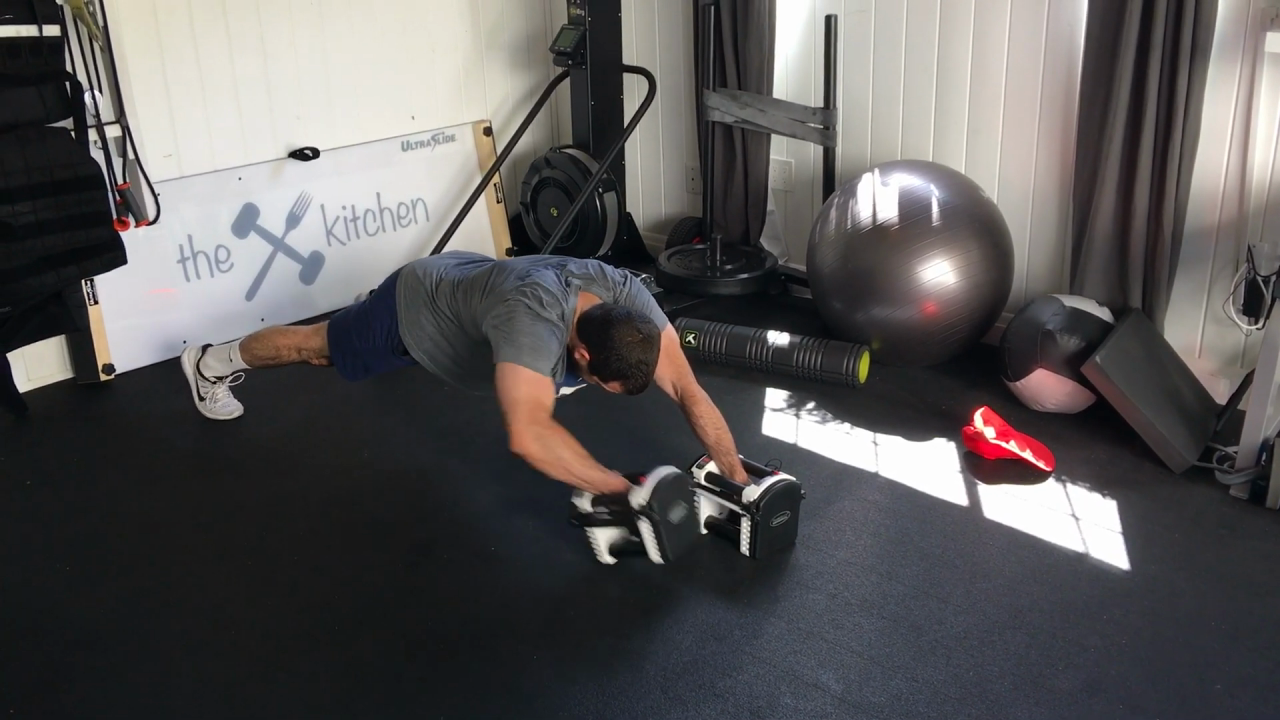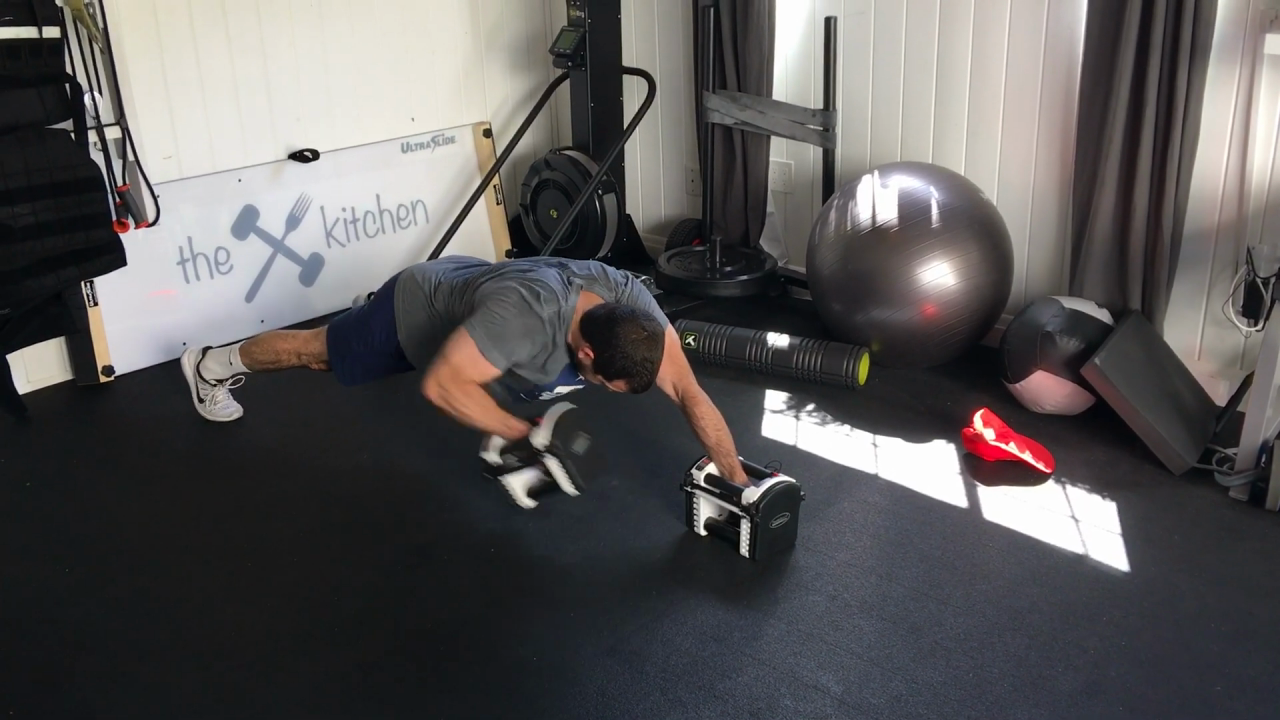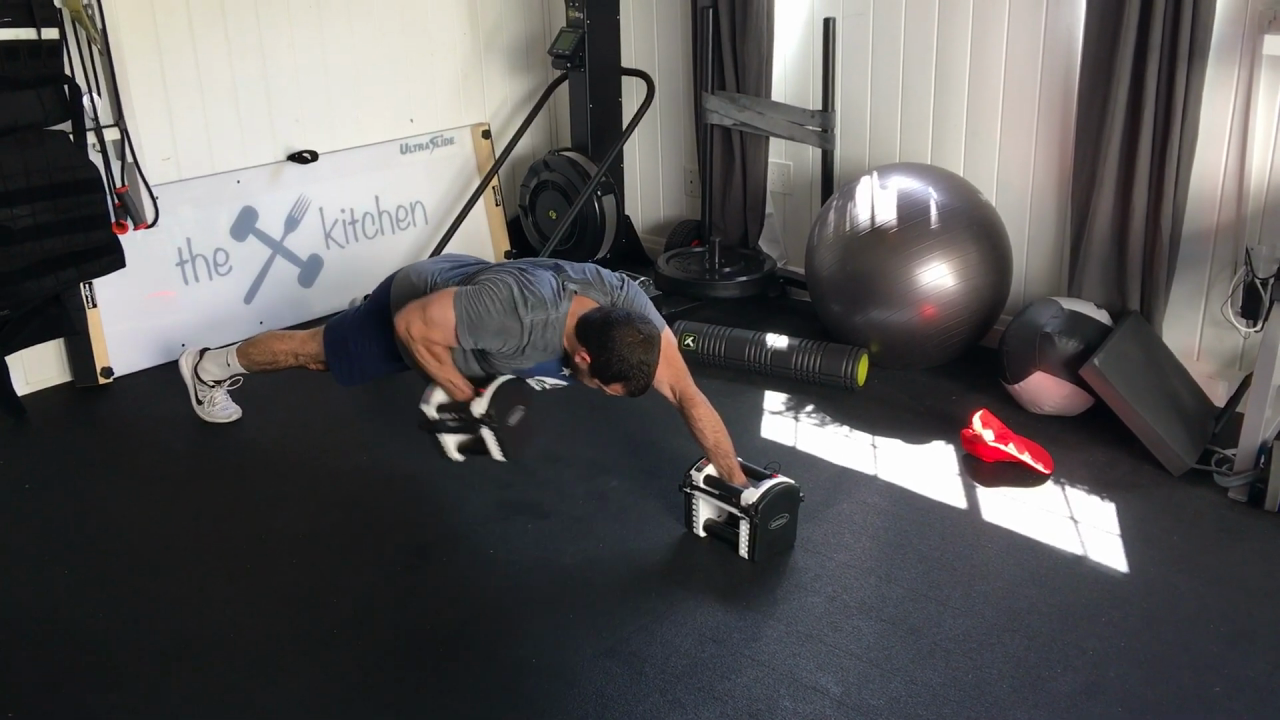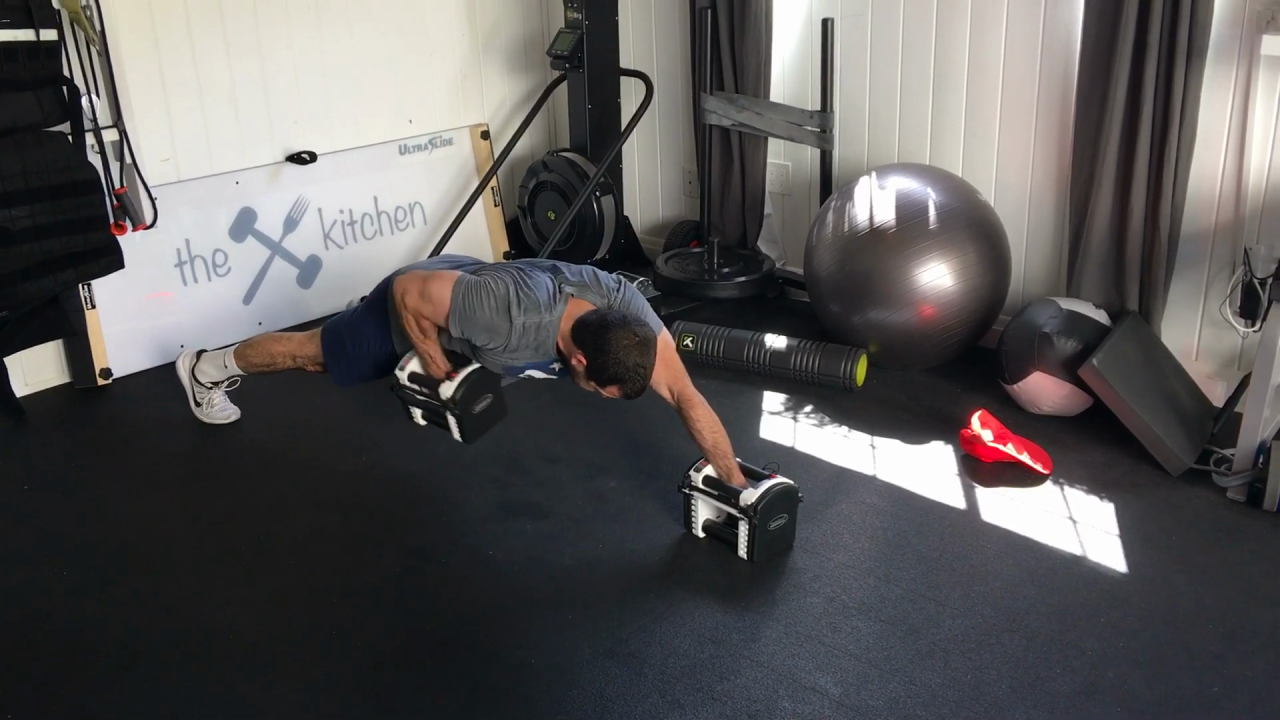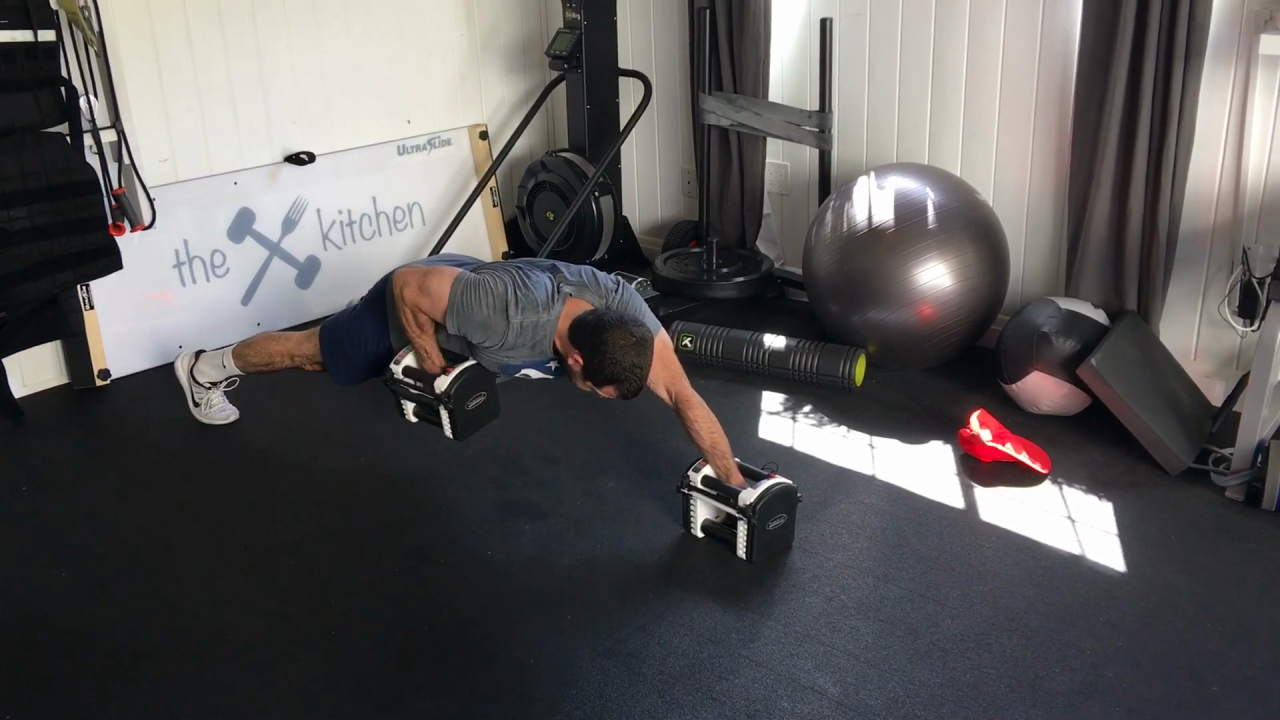
dt=0.2s
person 1, frame 1
left shoulder: (629, 298)
right shoulder: (533, 320)
left elbow: (688, 390)
right elbow: (529, 436)
left wrist: (740, 480)
right wrist: (623, 491)
left hip: (463, 284)
right hip: (415, 308)
right knee: (318, 346)
left ankle: (367, 305)
right ankle: (214, 361)
person 1, frame 2
left shoulder: (628, 297)
right shoulder: (528, 315)
left elbow: (689, 391)
right elbow: (441, 385)
left wrist: (740, 482)
right wrist: (525, 436)
left hip: (462, 285)
right hip: (416, 312)
right knee: (317, 351)
left ankle: (368, 307)
right ankle: (214, 363)
person 1, frame 3
left shoulder: (625, 302)
right shoulder: (515, 313)
left elbow: (686, 393)
right elbow: (411, 325)
left wrist: (737, 483)
right wrist: (467, 398)
left hip: (460, 283)
right hip: (414, 305)
right knee: (315, 352)
left ankle: (364, 314)
right ankle: (212, 365)
person 1, frame 4
left shoulder: (622, 303)
right shoulder: (508, 313)
left elbow: (684, 394)
right elbow: (409, 290)
left wrist: (736, 483)
right wrist: (442, 377)
left hip: (458, 286)
right hip: (410, 303)
right knee: (313, 353)
left ankle: (361, 312)
right ankle: (210, 366)
person 1, frame 5
left shoulder: (619, 303)
right shoulder: (505, 312)
left elbow: (682, 394)
right elbow: (408, 285)
left wrist: (735, 483)
right wrist: (435, 369)
left hip: (455, 288)
right hip: (407, 303)
right knee: (311, 352)
right ankle: (209, 366)
